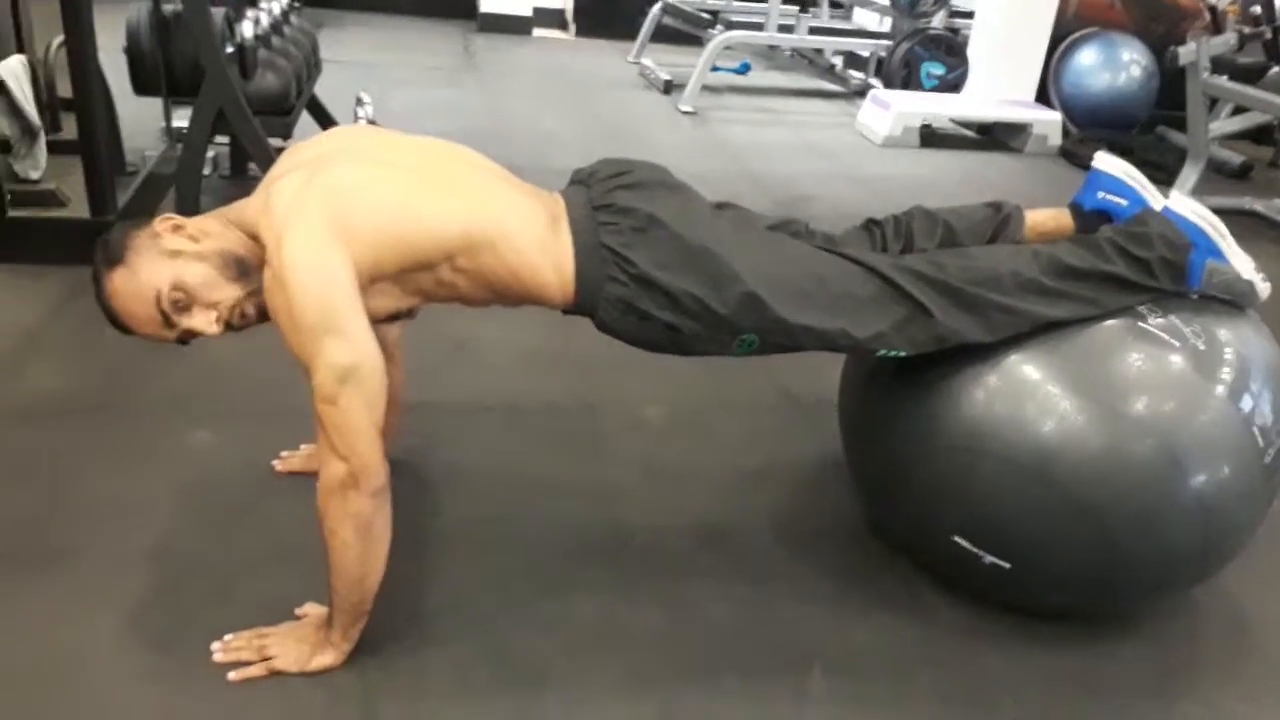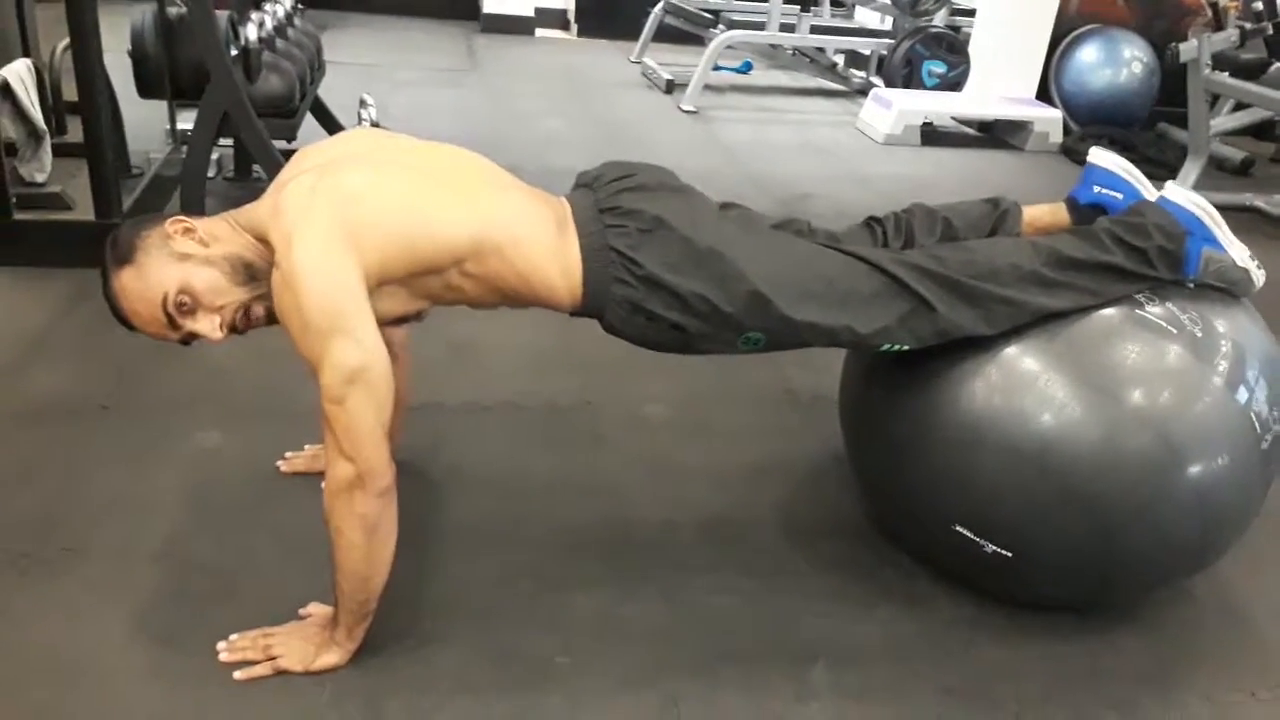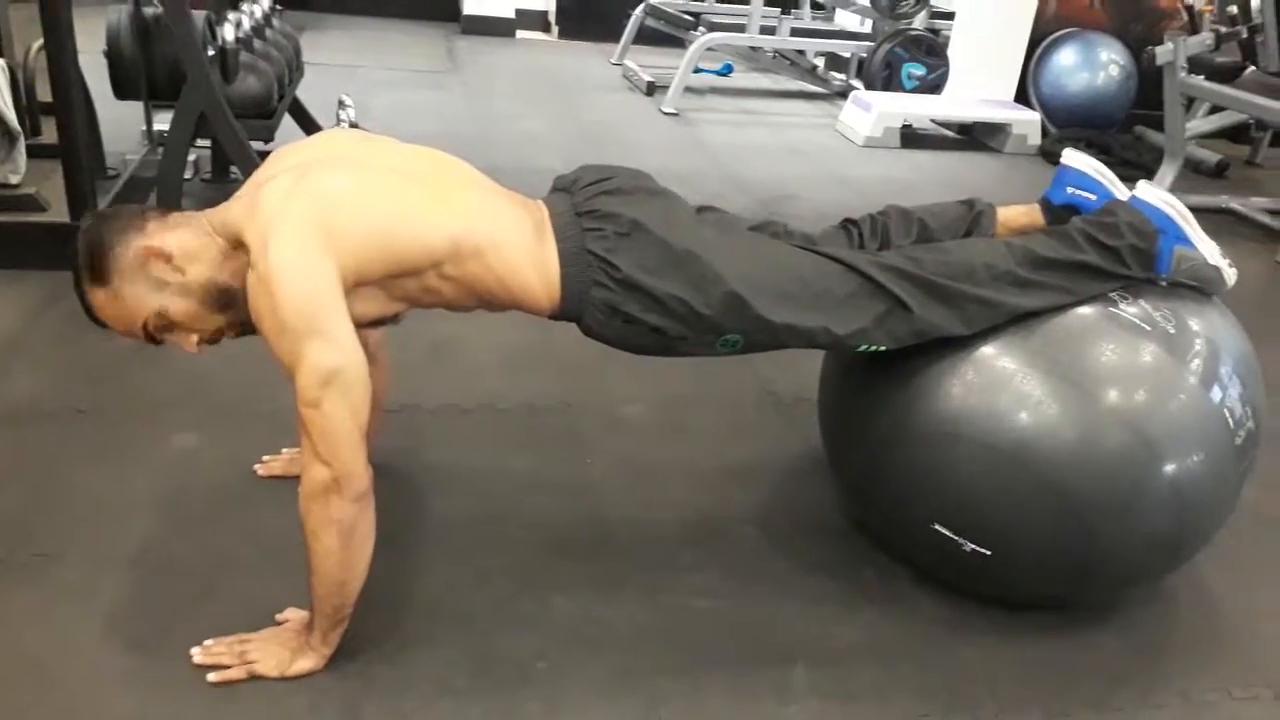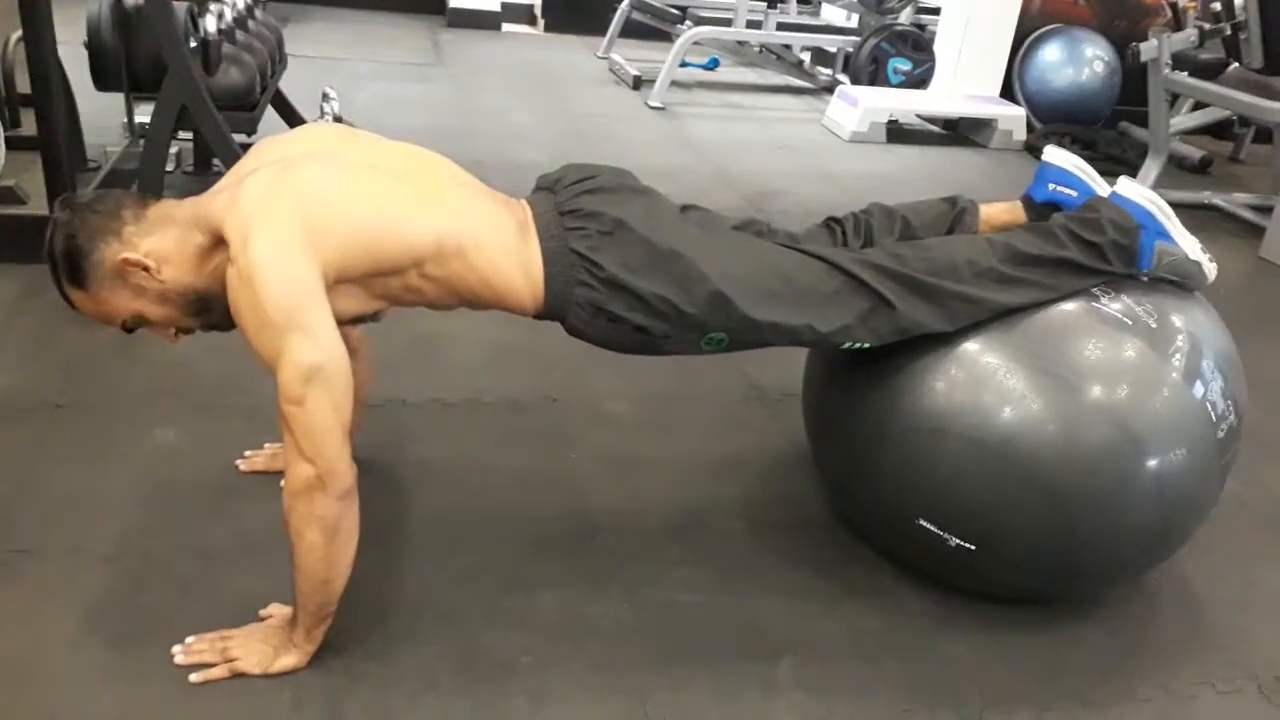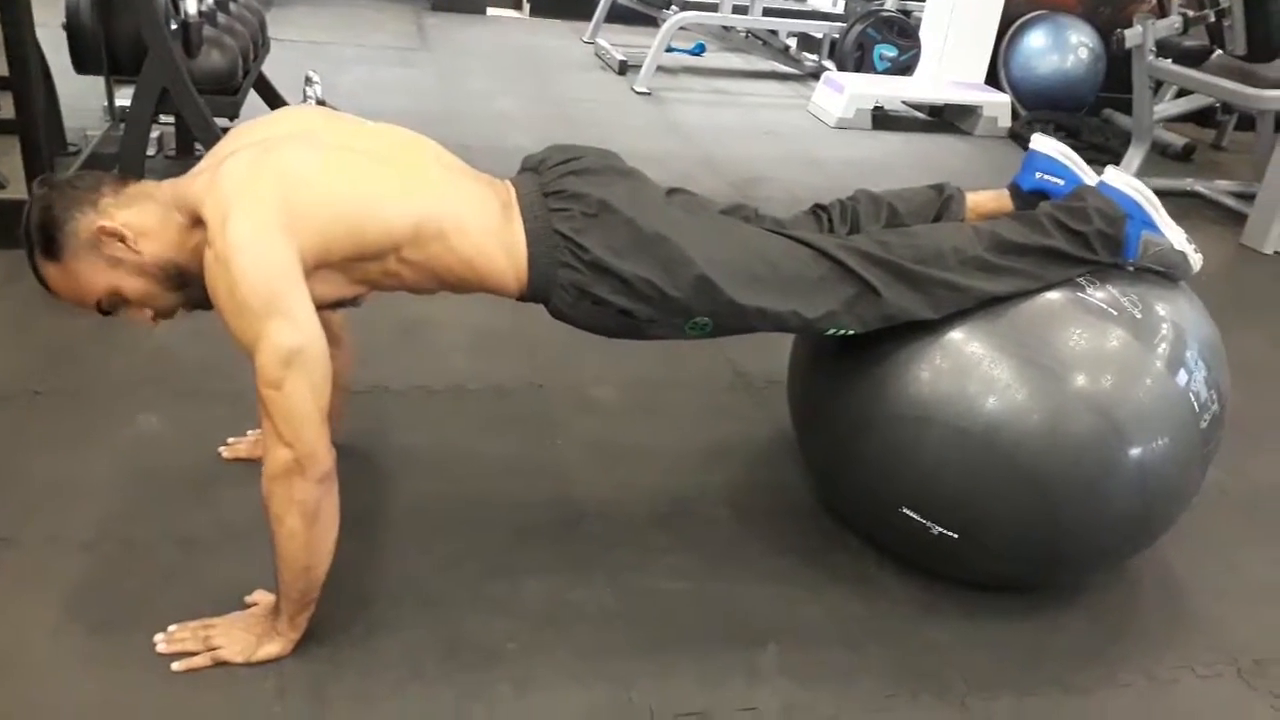
dt=0.4s
person 1, frame 1
left shoulder: (295, 262)
right shoulder: (303, 172)
left elbow: (359, 482)
left wrist: (333, 635)
right wrist: (352, 432)
left hip: (640, 272)
right hip: (617, 204)
left knee: (900, 309)
right knee: (870, 259)
left ankle: (1168, 252)
right ankle: (1083, 208)
person 1, frame 2
left shoulder: (303, 266)
right shoulder: (310, 176)
left elbow: (367, 481)
left wrist: (341, 634)
right wrist: (360, 436)
left hip: (648, 272)
right hip: (623, 206)
left knee: (904, 298)
right knee: (869, 256)
left ankle: (1163, 239)
right ankle: (1081, 202)
person 1, frame 3
left shoulder: (278, 271)
right shoulder: (286, 176)
left elbow: (343, 484)
left wrist: (316, 640)
right wrist: (335, 437)
left hip: (626, 276)
right hip: (600, 209)
left knee: (882, 302)
right knee: (845, 258)
left ankle: (1137, 242)
right ankle: (1054, 203)
person 1, frame 4
left shoulder: (257, 267)
right shoulder: (264, 173)
left elbow: (325, 480)
left wrist: (299, 637)
right wrist: (319, 432)
left hip: (607, 275)
right hip: (584, 209)
left knee: (865, 297)
right knee: (831, 255)
left ankle: (1118, 235)
right ankle: (1039, 199)
person 1, frame 5
left shoulder: (237, 247)
right shoulder: (245, 155)
left elbow: (303, 465)
left wrist: (284, 624)
right wrist: (308, 417)
left hip: (590, 257)
right hip: (566, 191)
left knee: (850, 285)
right knee: (817, 241)
left ankle: (1104, 224)
right ankle: (1025, 187)
